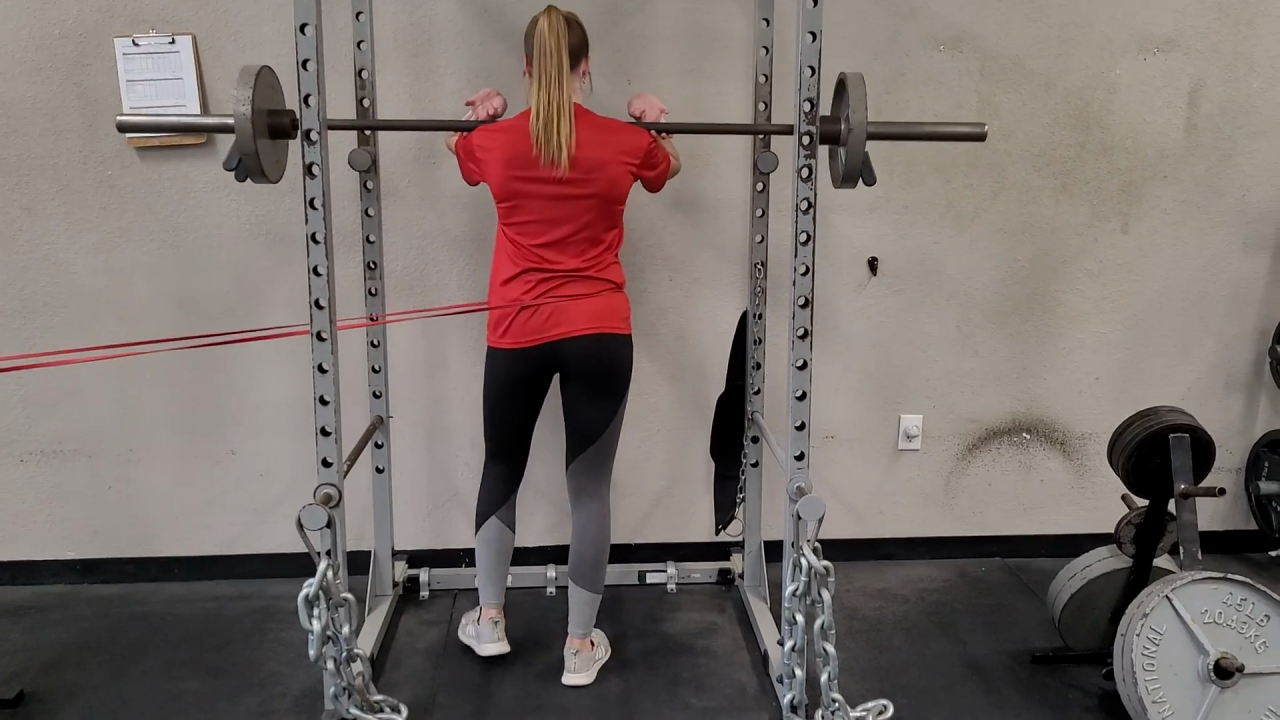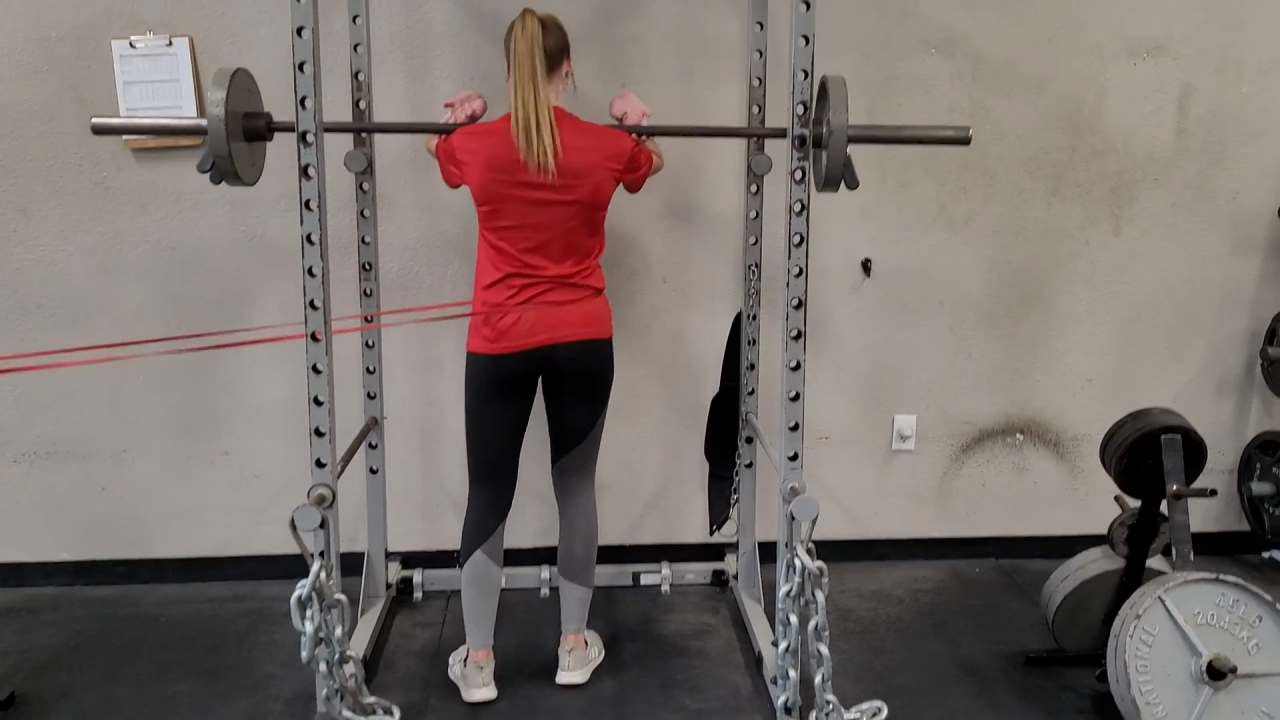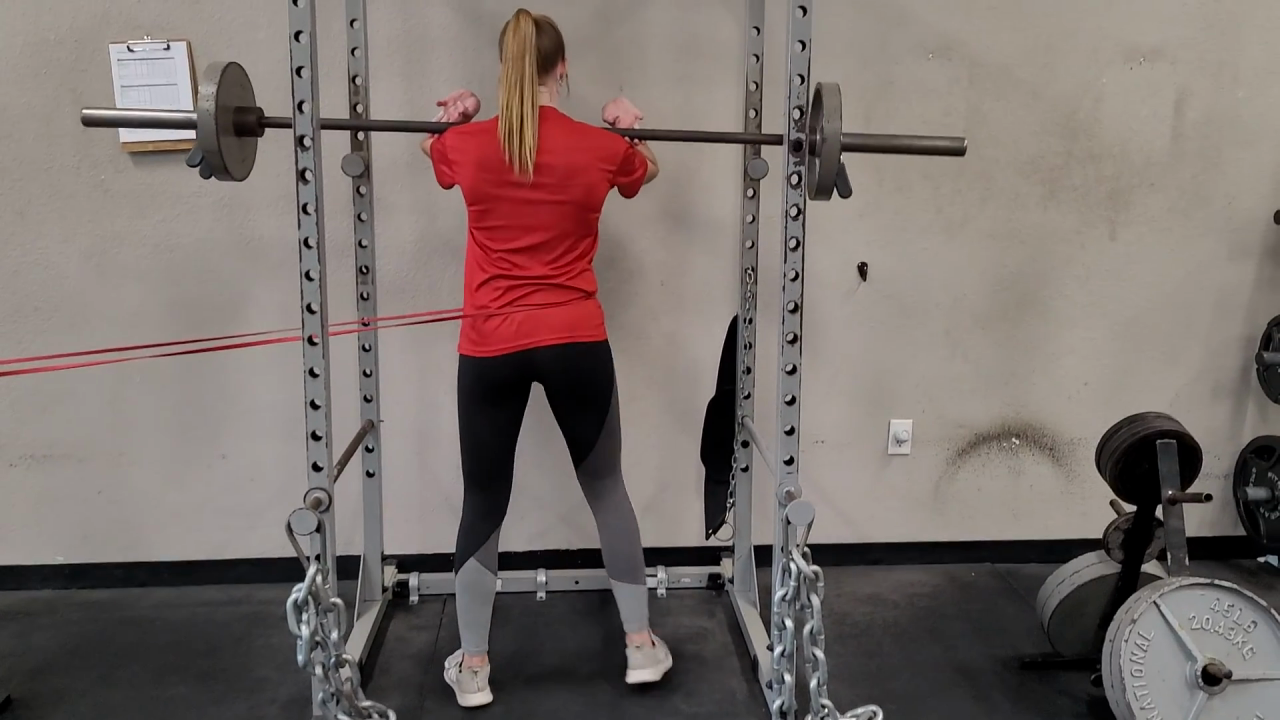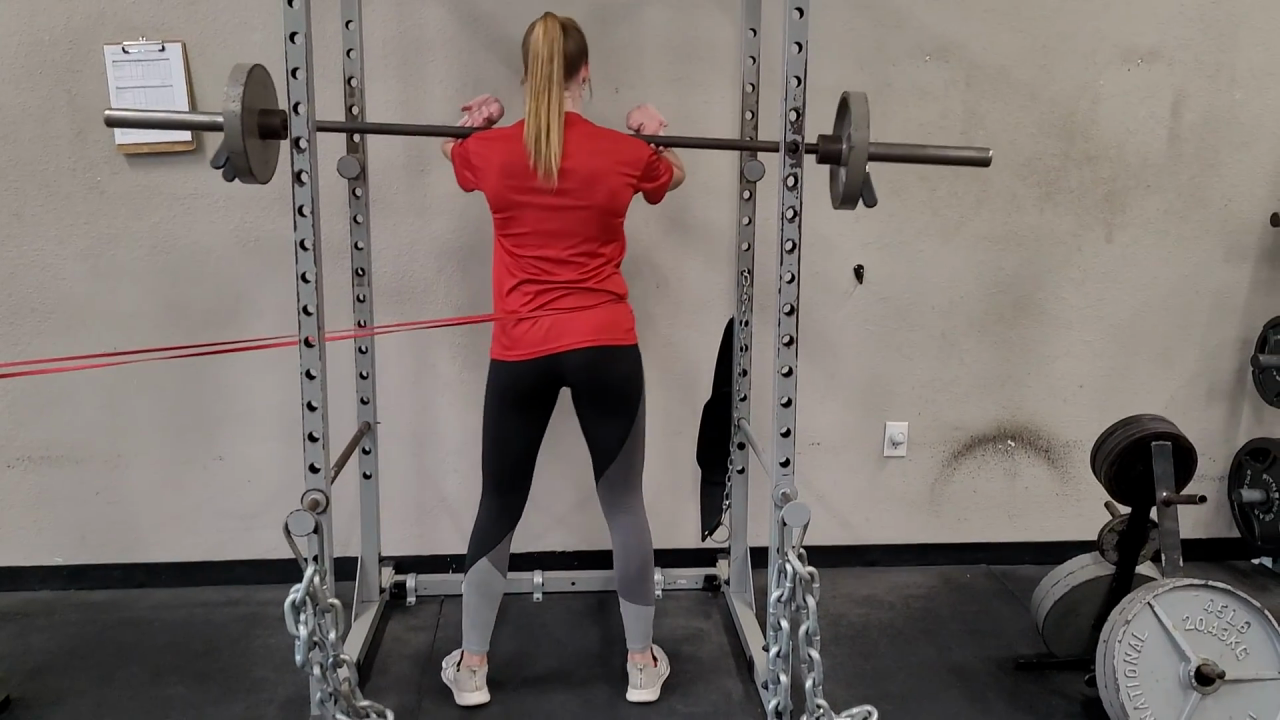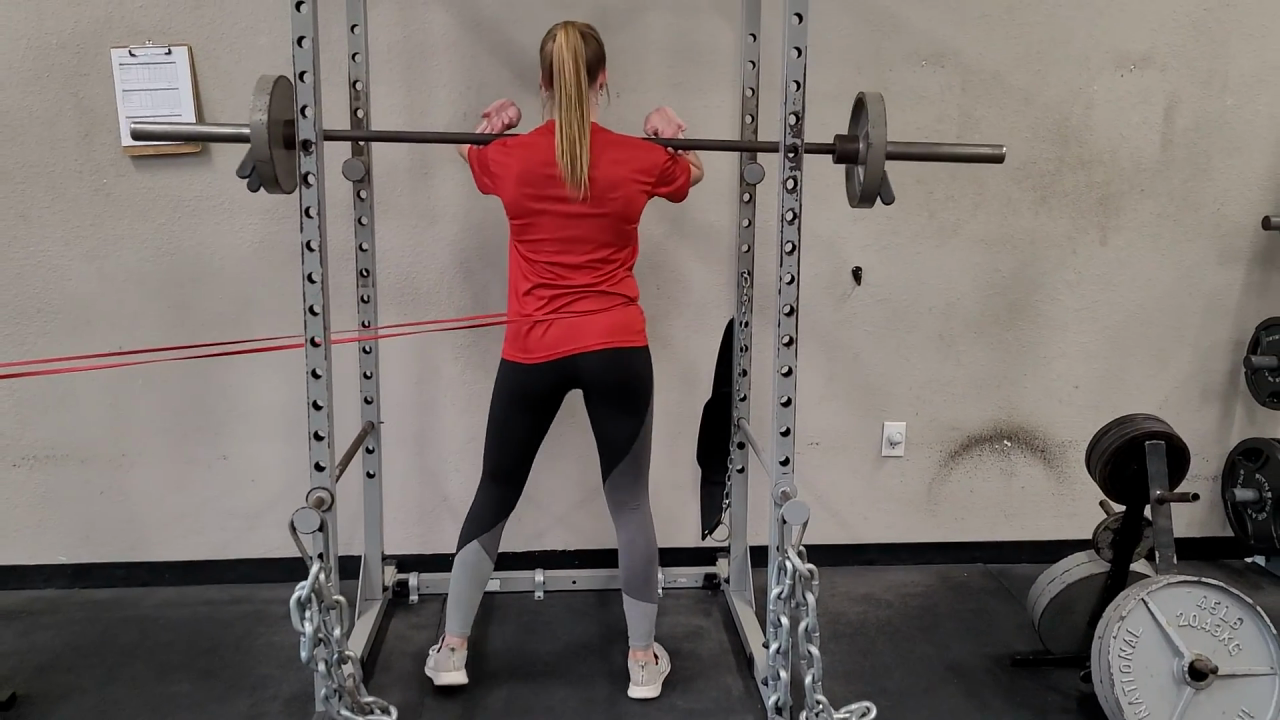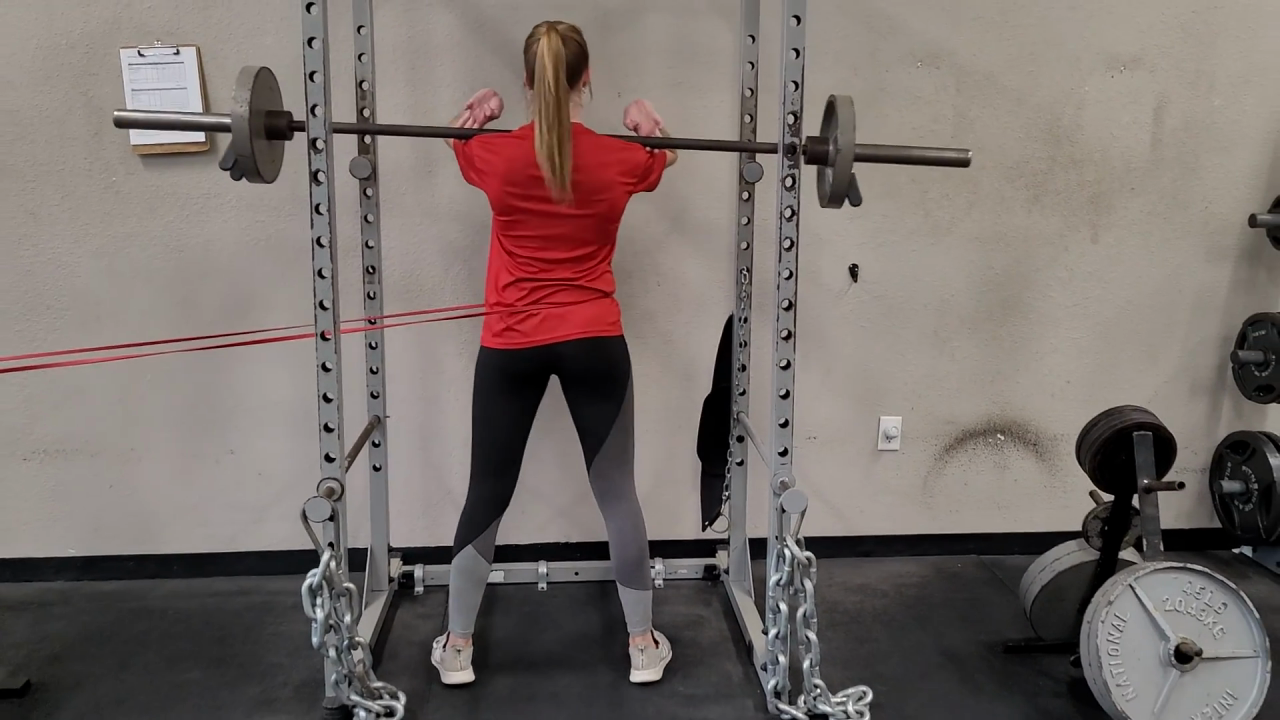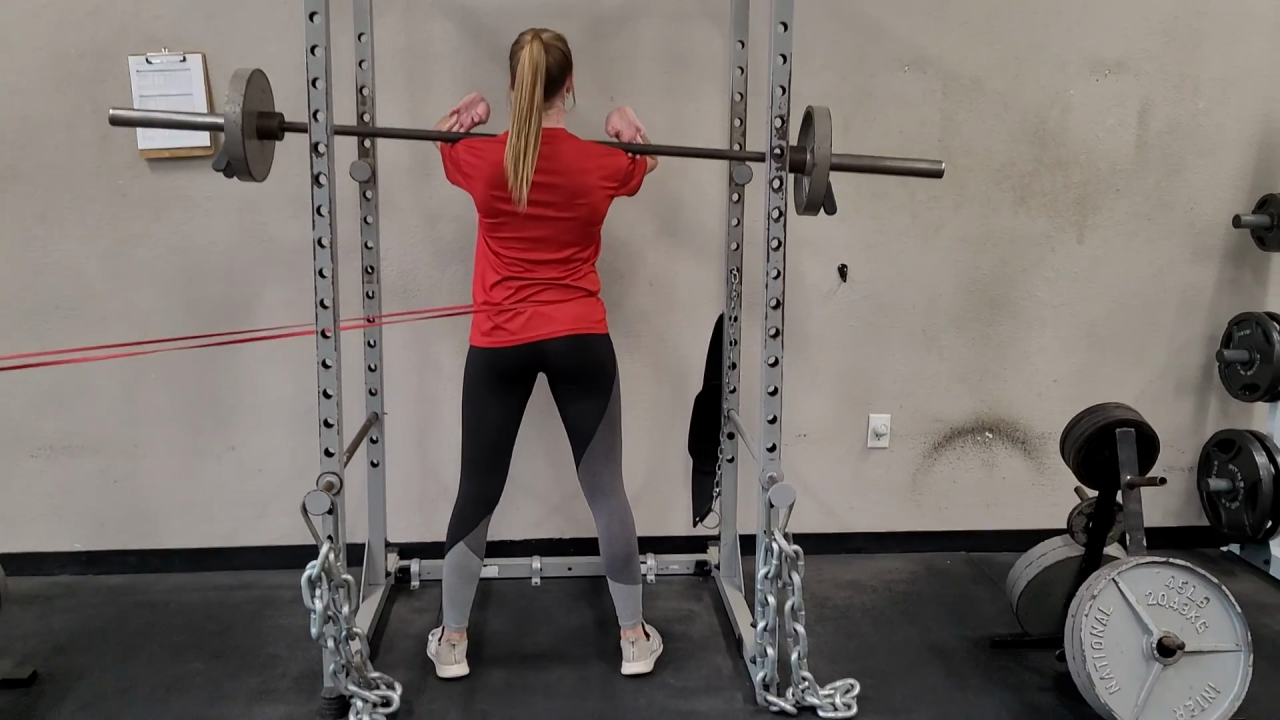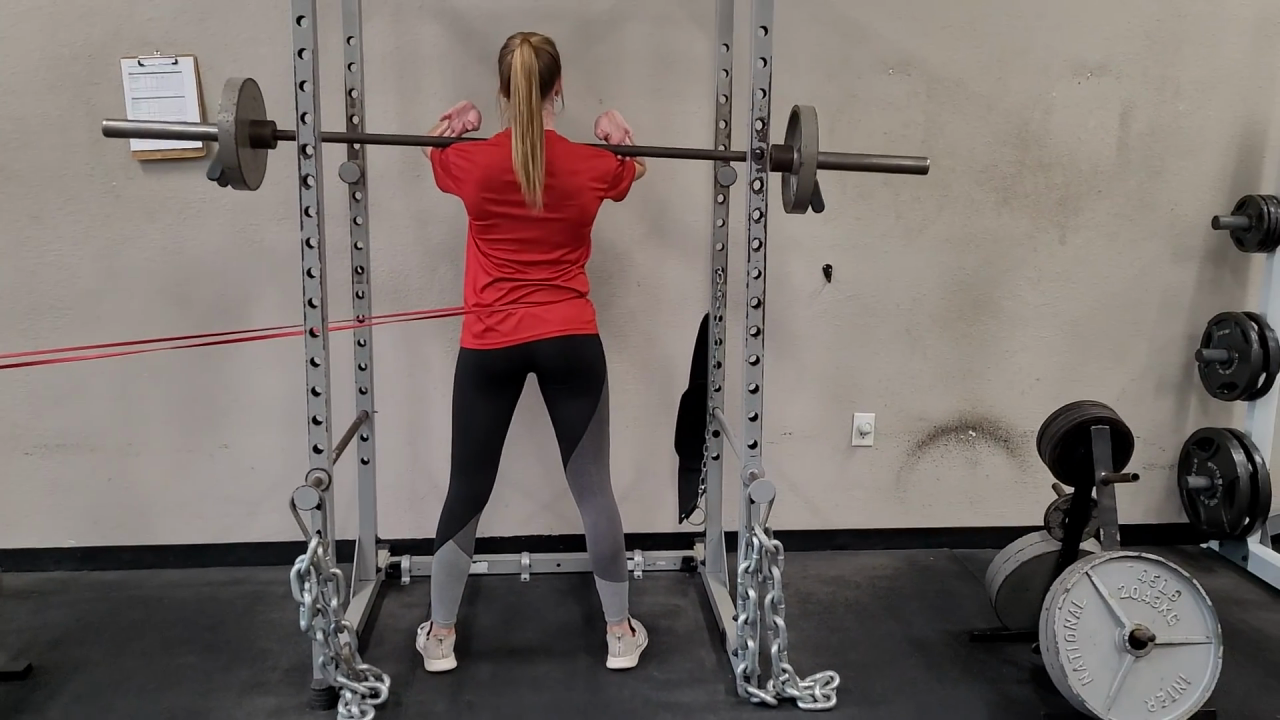
dt=0.3s
person 1, frame 1
left shoulder: (492, 143)
right shoulder: (626, 143)
left elbow: (463, 152)
right elbow: (667, 166)
left hip: (517, 337)
right hip: (600, 336)
left knee: (500, 475)
right knee: (590, 488)
left ankle: (488, 619)
right ankle: (580, 645)
person 1, frame 2
left shoulder: (475, 146)
right shoulder: (608, 147)
left elbow: (442, 153)
right elbow: (651, 163)
left hip: (499, 344)
right hip: (583, 341)
left knee: (489, 497)
right knee: (575, 489)
left ankle: (477, 662)
right ankle: (573, 644)
person 1, frame 3
left shoulder: (465, 146)
right shoulder: (601, 148)
left elbow: (437, 152)
right elbow: (646, 170)
left hip: (490, 348)
right hip: (575, 343)
left knee: (483, 505)
right knee: (606, 491)
left ankle: (472, 666)
right ankle: (641, 645)
person 1, frame 4
left shoulder: (490, 151)
right shoulder: (625, 154)
left elbow: (457, 156)
right elbow: (672, 177)
left wrist: (473, 127)
left hip: (521, 354)
right hip: (606, 349)
left knee: (499, 507)
right knee: (624, 504)
left ankle: (472, 665)
right ankle: (641, 664)
person 1, frame 5
left shoulder: (510, 158)
right shoulder: (641, 159)
left elbow: (473, 155)
right elbow: (691, 173)
left wrist: (491, 128)
left hip: (532, 356)
right hip: (618, 352)
left knee: (494, 497)
right knee: (630, 503)
left ankle: (452, 647)
right ankle: (643, 659)
person 1, frame 6
left shoulder: (495, 154)
right shoulder: (622, 159)
left elbow: (458, 143)
right elbow: (662, 160)
left wrist: (478, 118)
right wrist: (647, 130)
left hip: (511, 347)
right hip: (595, 344)
left knee: (487, 495)
right knee: (616, 492)
left ankle: (457, 647)
right ankle: (643, 644)
person 1, frame 7
left shoulder: (480, 159)
right shoulder: (604, 163)
left elbow: (445, 142)
right elbow: (644, 163)
left wrist: (467, 118)
left hip: (499, 346)
right hip: (581, 342)
left knee: (477, 492)
right knee: (605, 489)
left ankle: (451, 641)
right ankle: (634, 637)
person 1, frame 8
left shoulder: (470, 163)
right shoulder: (594, 166)
left elbow: (435, 150)
right elbow: (632, 169)
left wrist: (453, 126)
left hip: (490, 347)
right hip: (571, 343)
left knee: (467, 492)
right knee: (593, 489)
left ankle: (439, 636)
right ankle: (620, 633)
